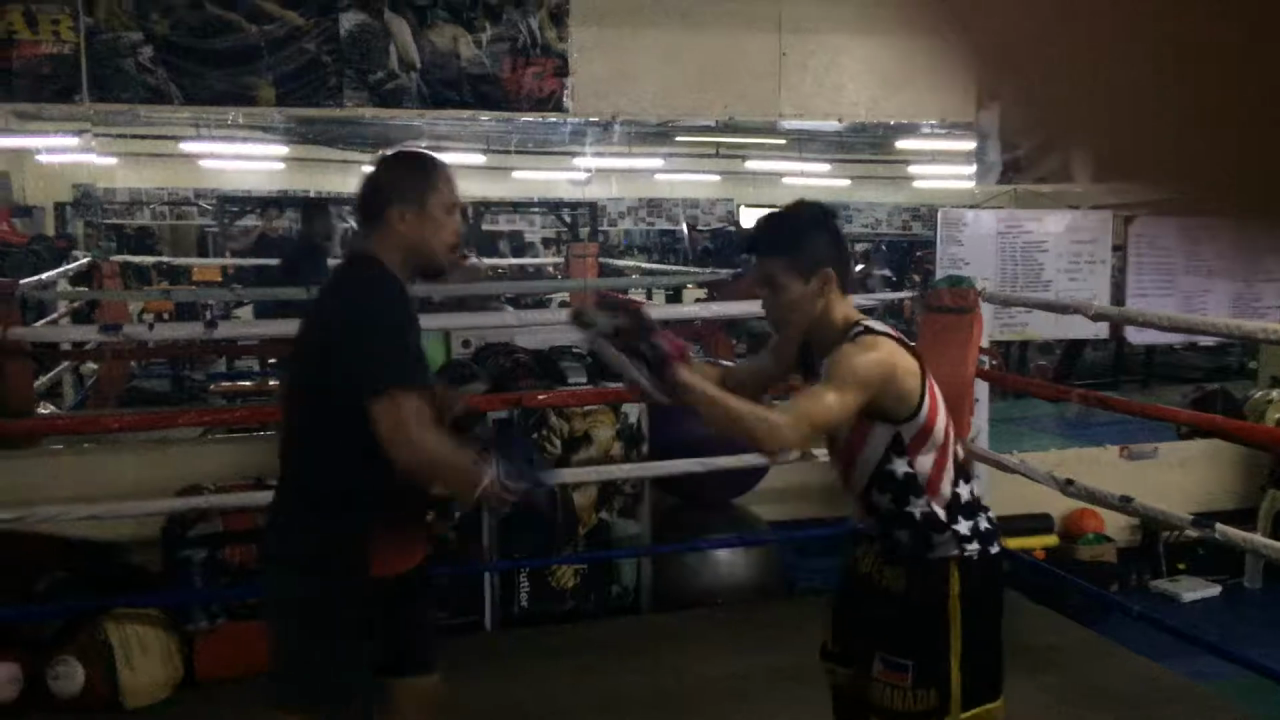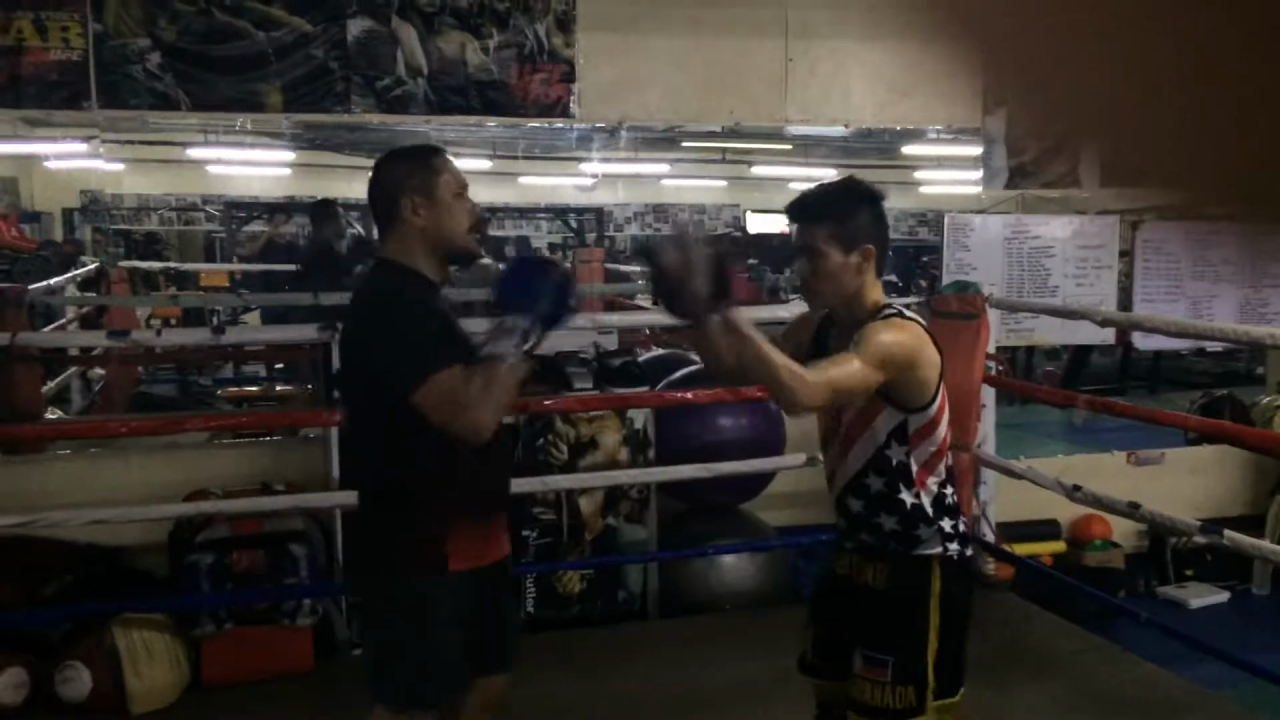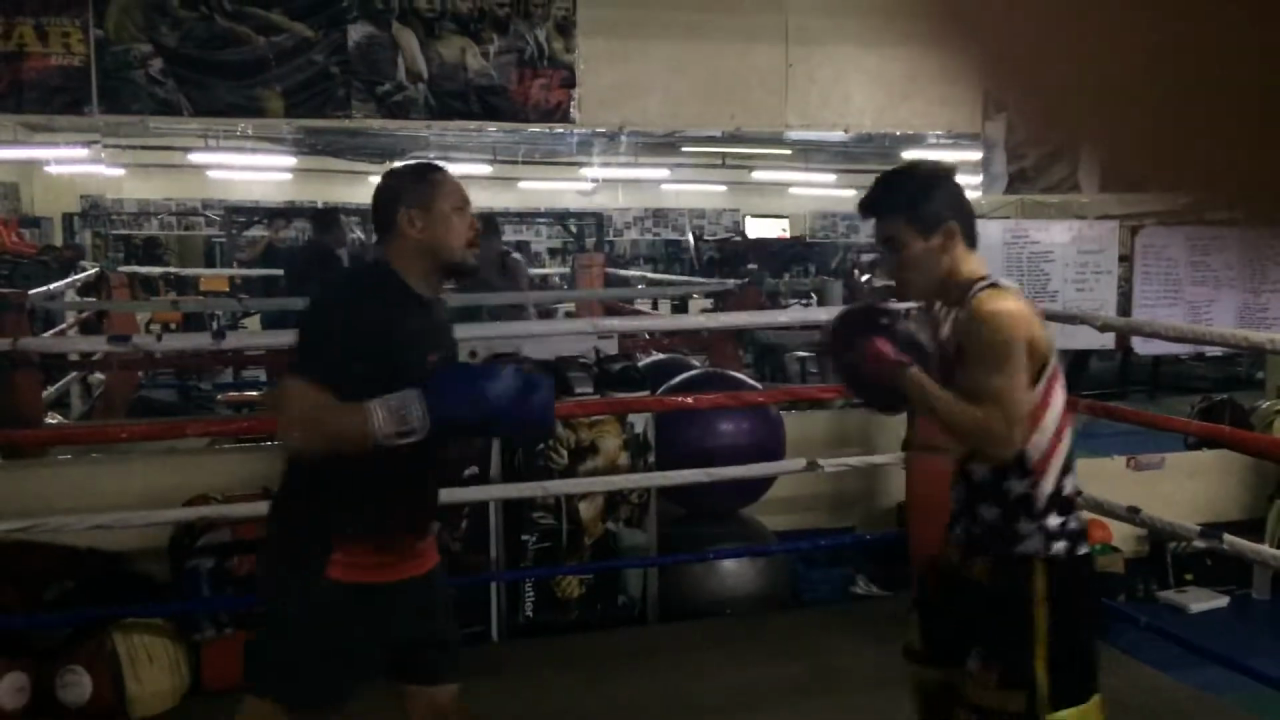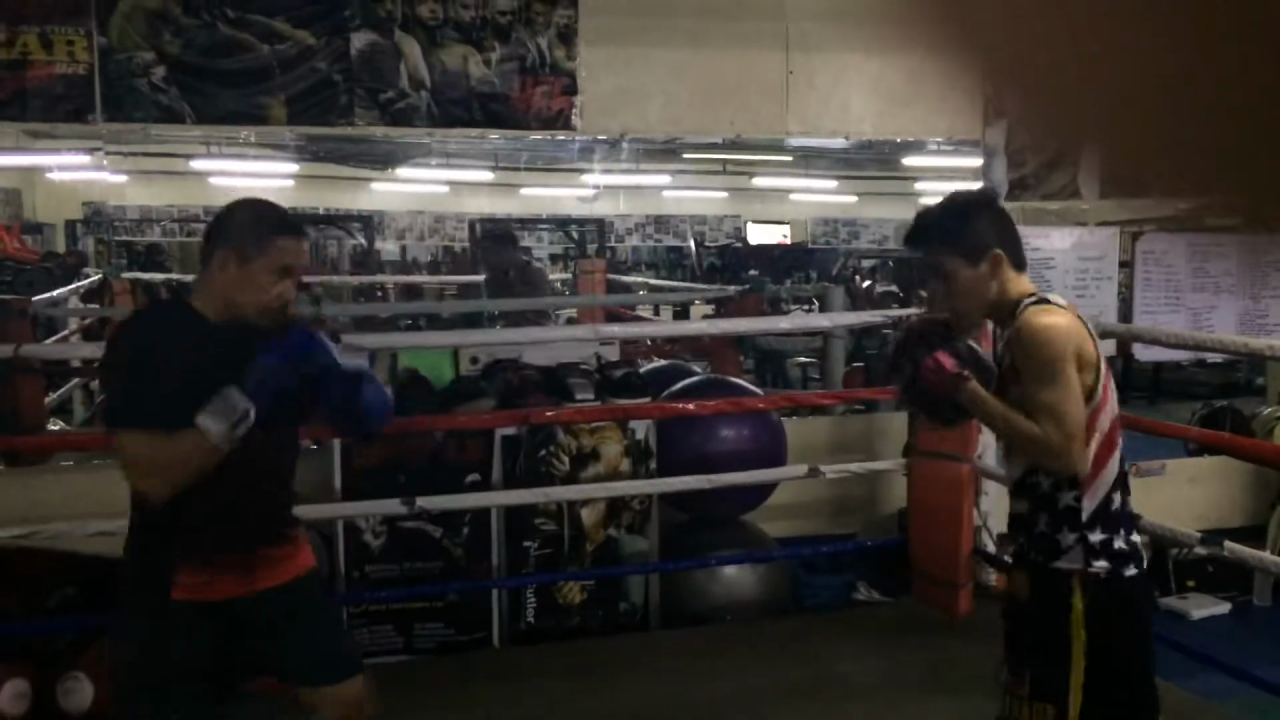
dt=0.5s
person 1, frame 1
left shoulder: (370, 294)
right shoulder: (369, 305)
left elbow: (417, 409)
right elbow: (411, 444)
right wrist: (501, 483)
left hip: (374, 549)
right hip: (331, 558)
person 1, frame 2
left shoulder: (416, 295)
right shoulder: (393, 307)
left elbow: (470, 404)
right elbow: (473, 416)
left hip: (468, 541)
right hip: (407, 551)
person 1, frame 3
left shoulder: (424, 309)
right shoulder: (354, 304)
right elbow: (301, 430)
left wrist: (501, 409)
right wrist: (421, 409)
left hip: (407, 551)
right hip: (327, 557)
person 1, frame 4
left shoulder: (273, 328)
right shoulder: (144, 342)
left elbow: (312, 405)
right elbow: (151, 477)
left wrist: (352, 391)
right wrist: (243, 399)
left hip: (279, 564)
right hip: (183, 583)
person 2, frame 1
left shoulder: (868, 357)
right shoulder: (807, 342)
left elbow: (777, 433)
right elbow: (733, 383)
left wrist: (675, 373)
right wrist: (651, 345)
left hip: (947, 560)
right hip: (889, 548)
person 2, frame 2
left shoulder: (896, 340)
right shoulder: (820, 328)
left elbow: (802, 394)
right elbow: (743, 368)
left wrist: (721, 312)
right wrist: (701, 302)
left hip: (920, 563)
right hip: (861, 552)
person 2, frame 3
left shoulder: (995, 314)
right shoulder: (953, 312)
left elbow: (1001, 437)
left wrist: (903, 371)
right wrist: (888, 362)
left hip: (1034, 557)
right hip: (978, 542)
person 2, frame 4
left shoulder: (1041, 328)
right shoulder: (1029, 324)
left elbow: (1063, 452)
left wrist: (964, 389)
right wrist: (964, 382)
left hip: (1084, 573)
right hip: (1056, 560)
